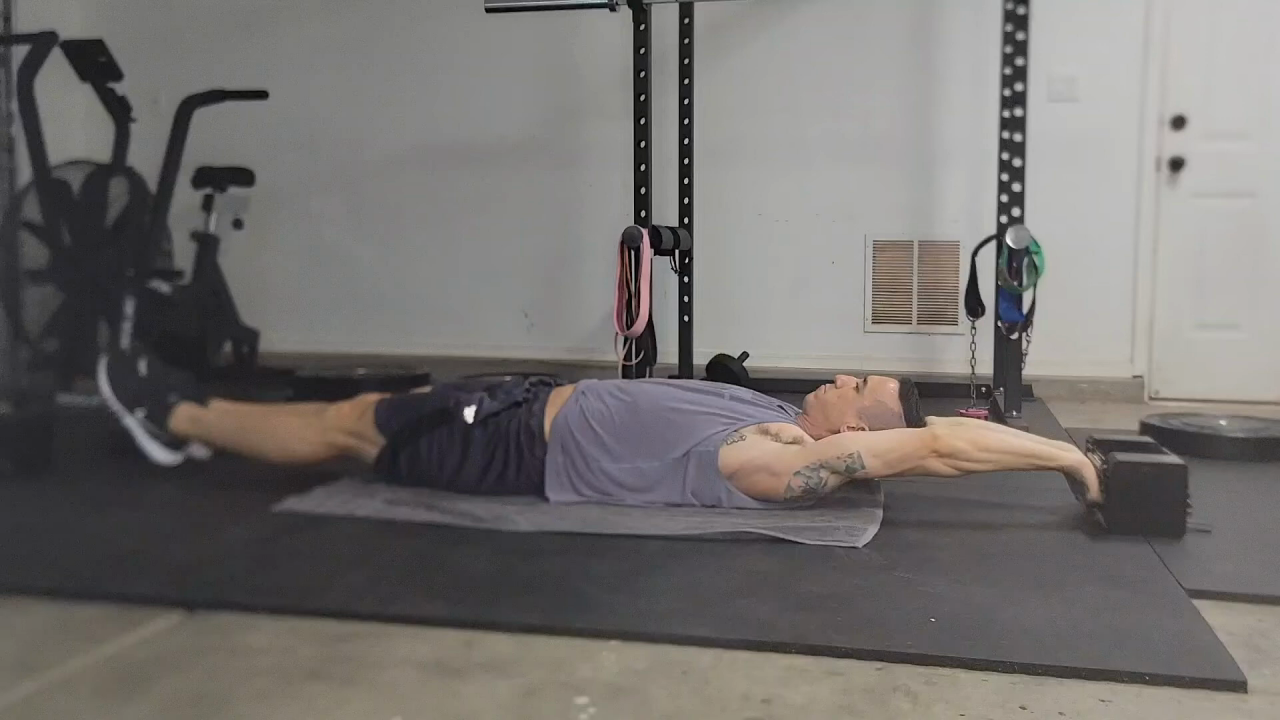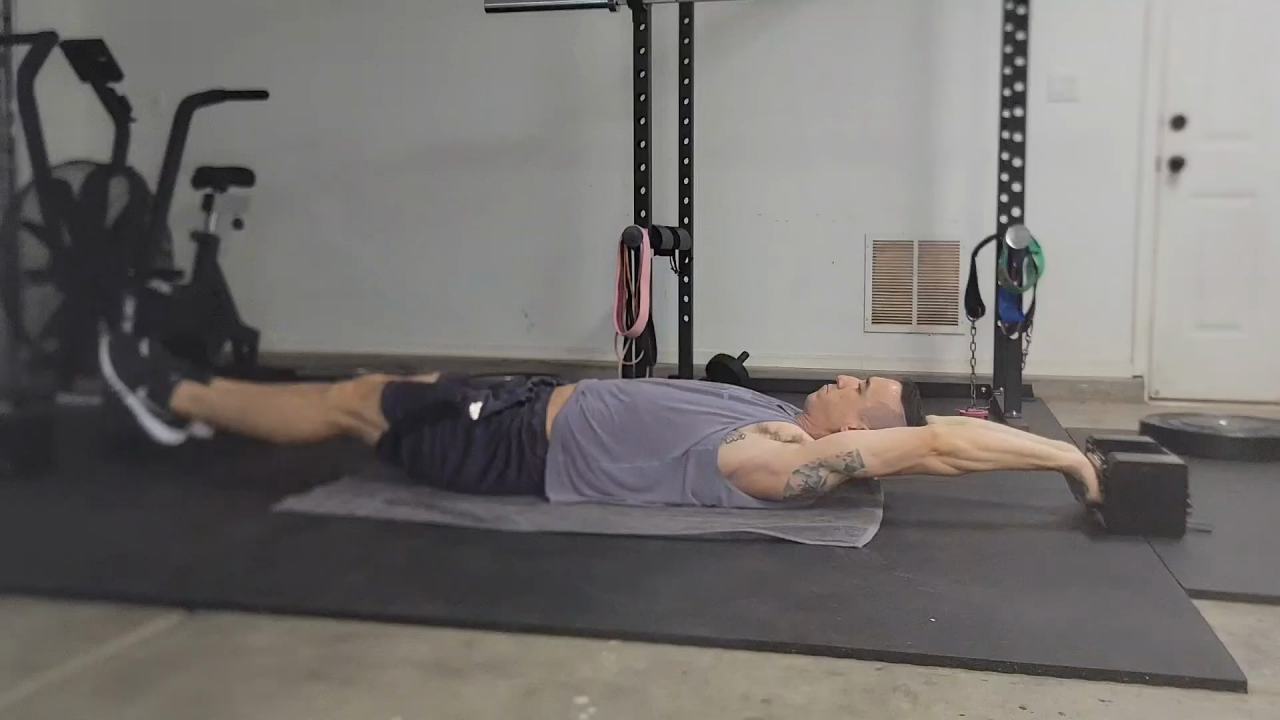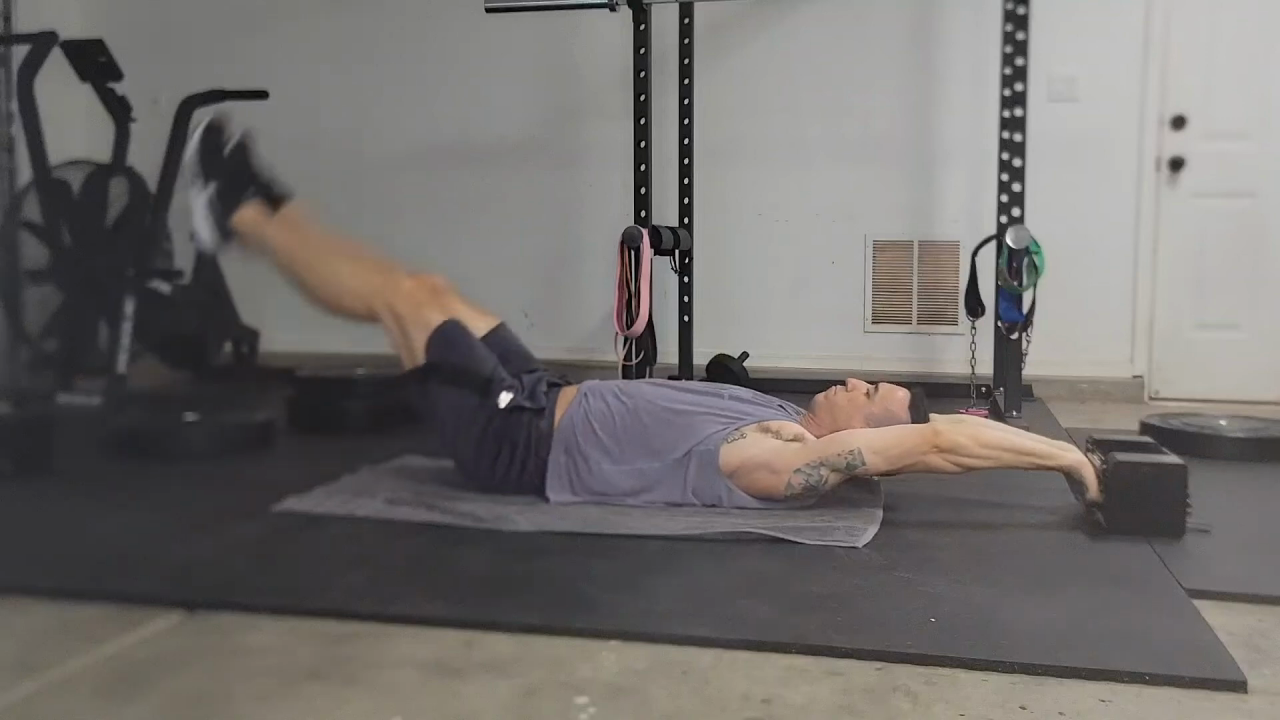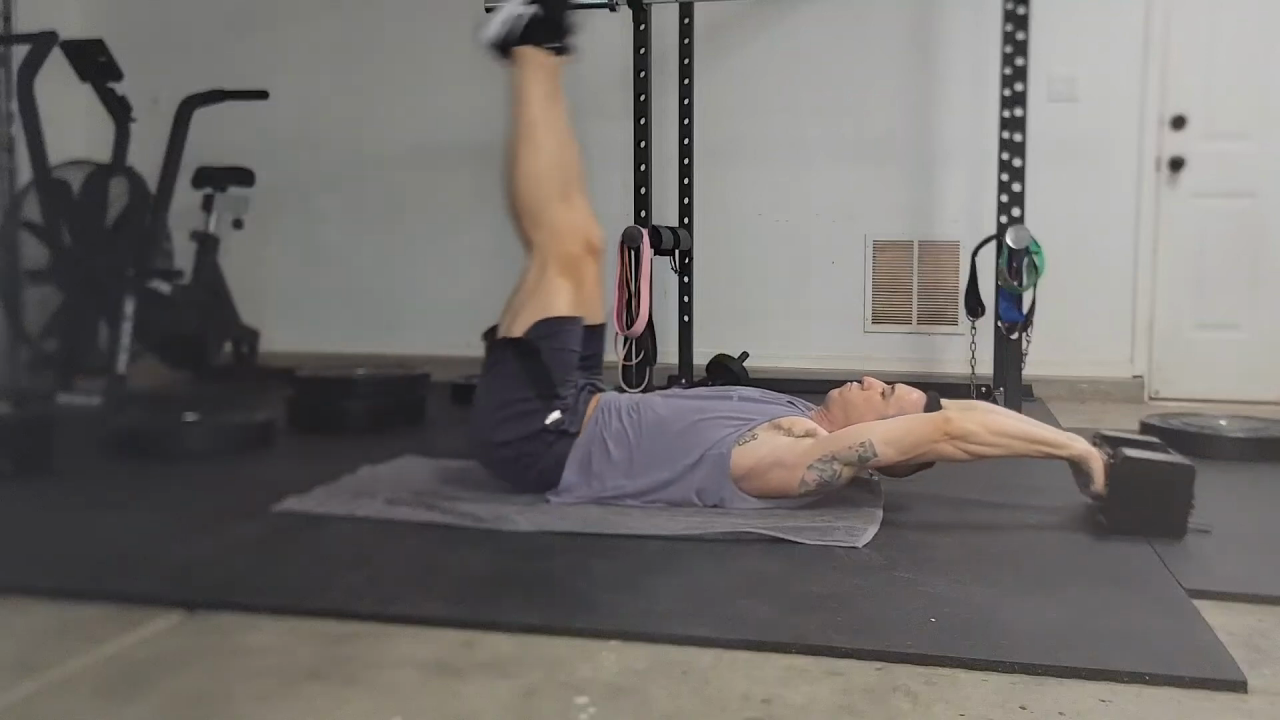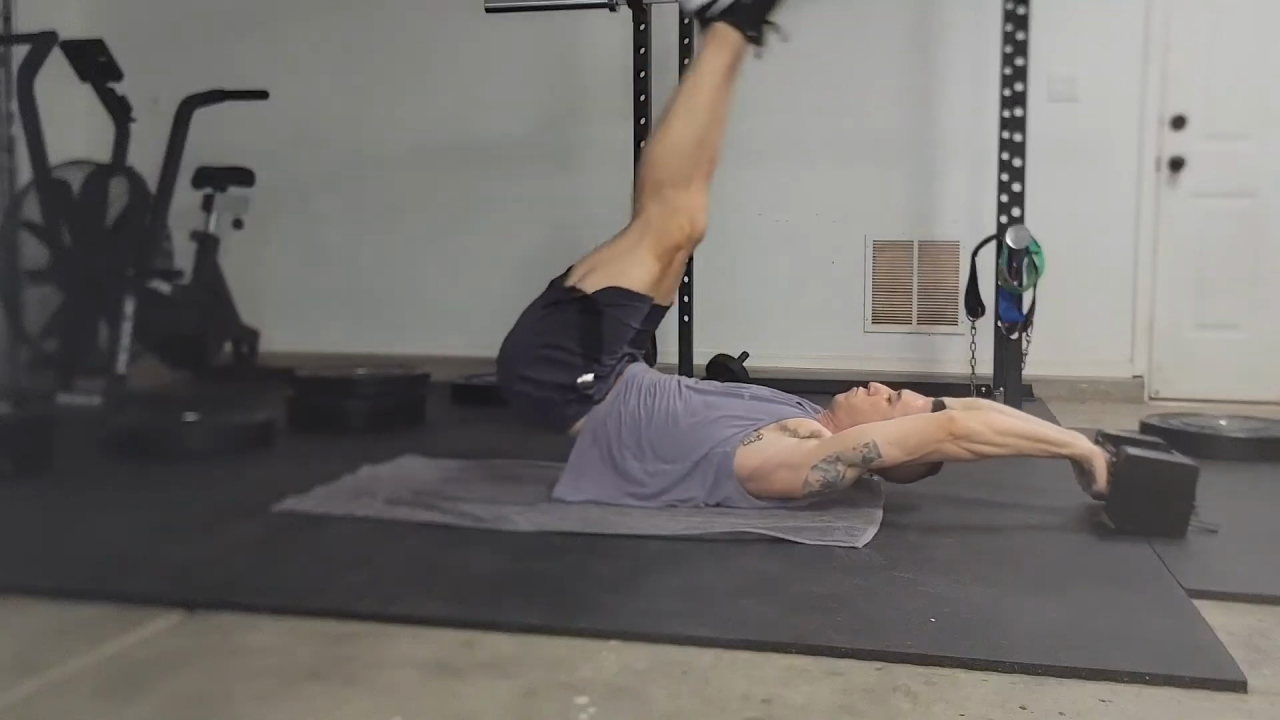
dt=0.3s
person 1, frame 1
left shoulder: (788, 465)
right shoulder: (793, 431)
left elbow: (931, 441)
right elbow: (937, 437)
left wrist: (1060, 452)
left hip: (534, 444)
right hip: (549, 405)
left knee: (352, 421)
right knee: (360, 409)
left ankle: (181, 418)
right ankle: (189, 412)
person 1, frame 2
left shoulder: (788, 463)
right shoulder: (794, 426)
left elbow: (934, 443)
right elbow: (942, 436)
left wrist: (1062, 453)
left hip: (533, 444)
right hip: (553, 405)
left knee: (357, 398)
right knee: (376, 390)
left ankle: (184, 396)
right ankle: (193, 396)
person 1, frame 3
left shoulder: (790, 457)
right shoulder: (801, 438)
left elbow: (936, 439)
right elbow: (942, 437)
left wrist: (1054, 451)
left hip: (535, 437)
right hip: (559, 411)
left knee: (412, 297)
right knee: (430, 296)
left ankle: (246, 213)
right ankle: (252, 209)
person 1, frame 4
left shoulder: (802, 460)
right shoulder: (813, 432)
left elbow: (950, 427)
right elbow: (954, 422)
left wrist: (1075, 444)
left hip: (536, 433)
right hip: (588, 423)
left knee: (567, 246)
person 1, frame 5
left shoulder: (803, 465)
right shoulder: (822, 436)
left wrist: (1073, 444)
left hip: (562, 375)
right hip: (612, 386)
left knee: (669, 223)
